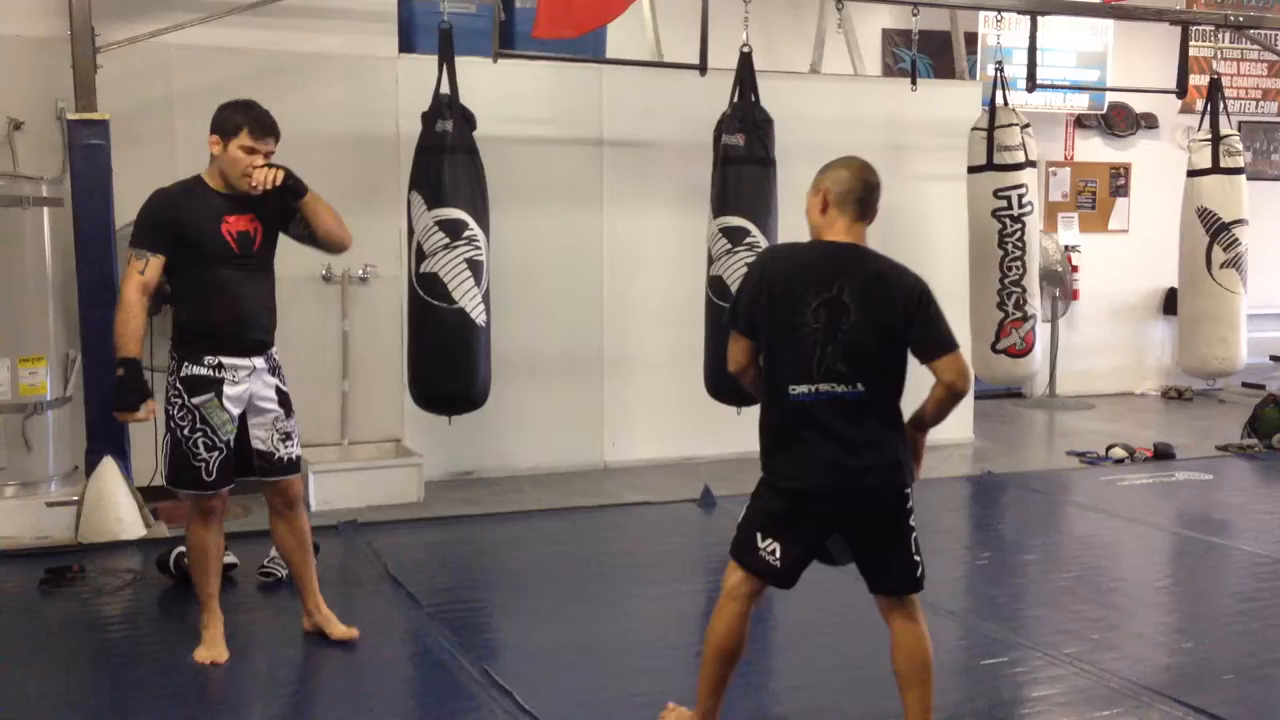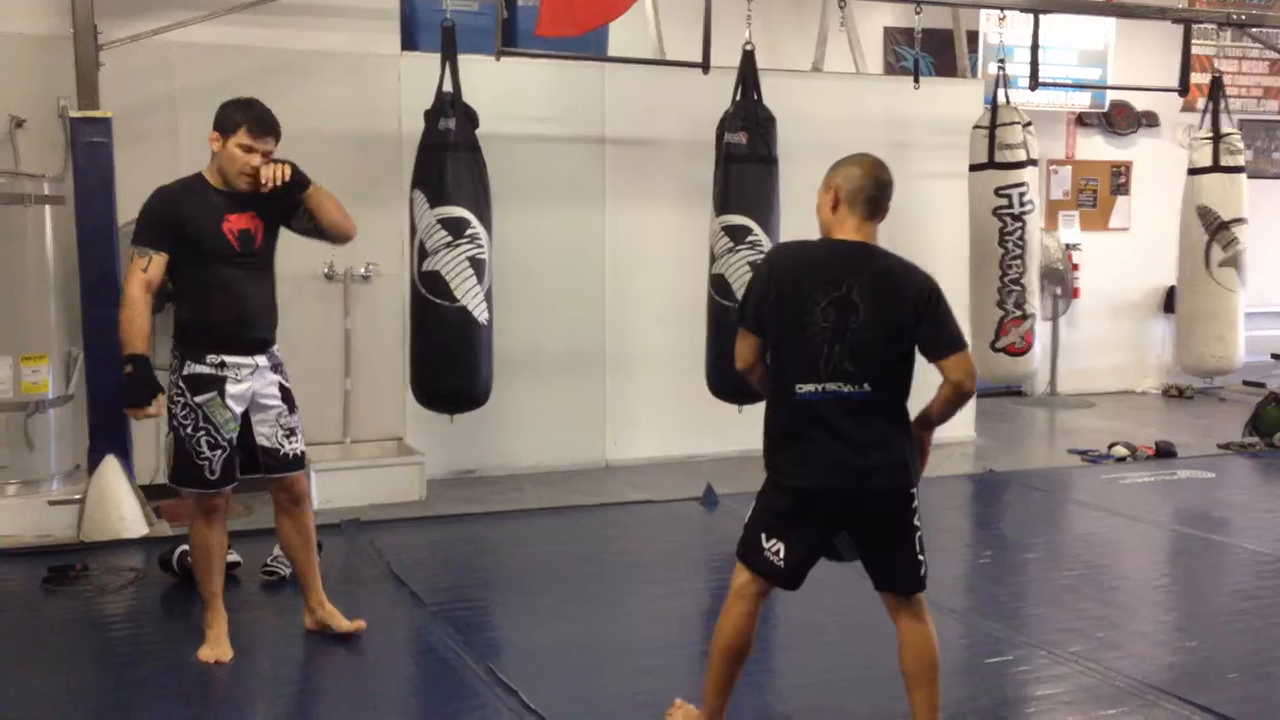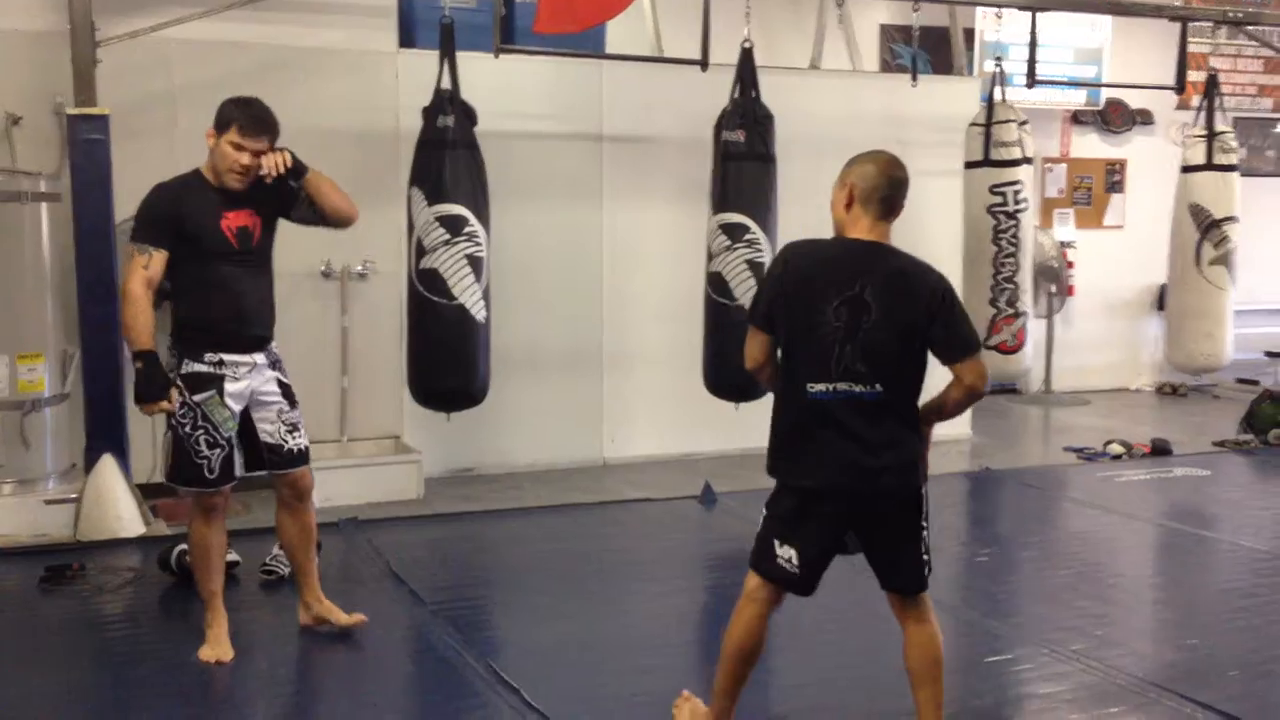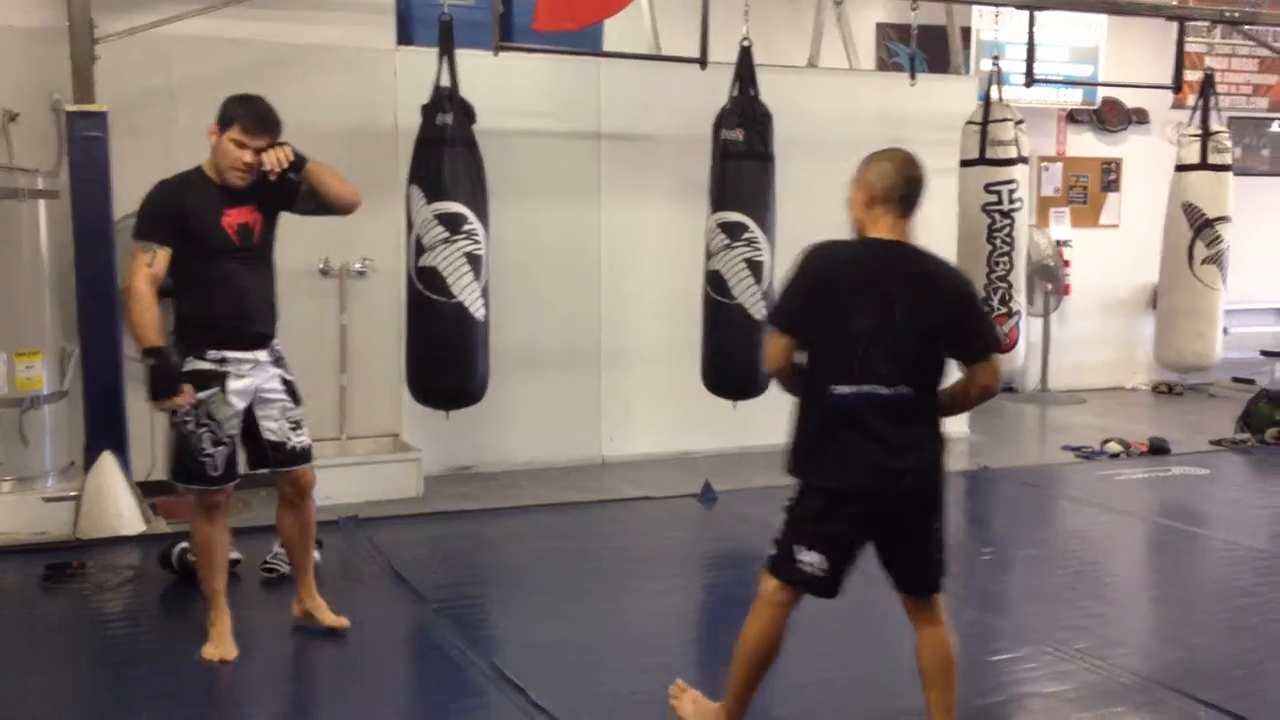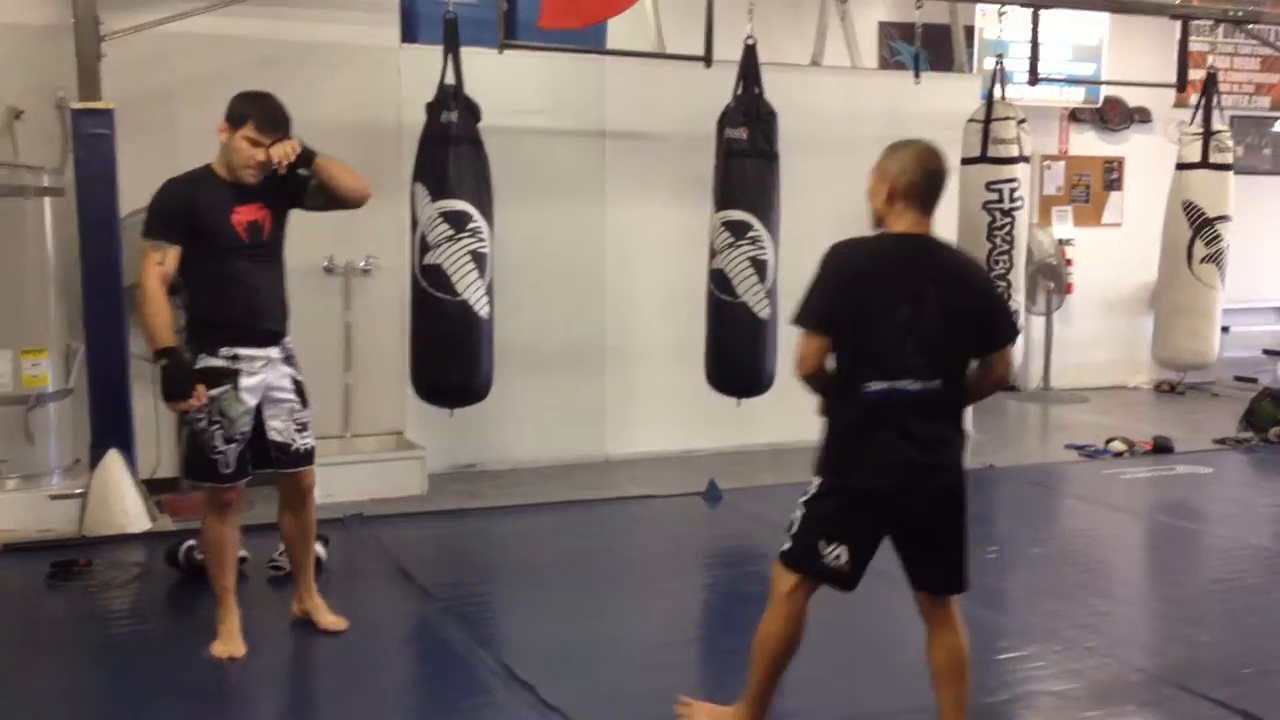
dt=0.1s
person 1, frame 1
left shoulder: (772, 267)
right shoulder: (902, 284)
left elbow: (740, 365)
right elbow: (955, 379)
right wrist: (916, 428)
left hip: (795, 470)
right hip: (879, 472)
left knee: (740, 587)
right knee: (901, 606)
person 1, frame 2
left shoulder: (781, 264)
right shoulder: (912, 283)
left elbow: (747, 361)
right elbow: (962, 379)
right wrist: (922, 426)
left hip: (801, 468)
right hip: (885, 472)
left knee: (748, 587)
right knee: (907, 605)
person 1, frame 3
left shoulder: (798, 263)
right shoulder: (926, 283)
left elbow: (757, 360)
right elbow: (972, 382)
left hip: (811, 467)
right hip: (893, 471)
left knee: (761, 592)
right knee: (912, 606)
person 1, frame 4
left shoulder: (822, 265)
right shoulder: (947, 283)
left elbow: (777, 361)
right elbow: (985, 381)
left hip: (834, 470)
right hip: (913, 474)
left knee: (776, 594)
right knee: (925, 607)
person 1, frame 5
left shoulder: (849, 261)
right shoulder: (968, 276)
left elbow: (808, 363)
right elbow: (998, 374)
left hip: (857, 466)
right hip: (936, 470)
left knee: (792, 585)
right knee: (939, 606)
person 2, frame 1
left shoulder: (268, 202)
right shoulder: (171, 205)
left elbow: (339, 240)
right elbow: (134, 290)
left wrist: (294, 186)
right wrist: (128, 370)
left hip: (263, 367)
right hip: (202, 372)
left knee: (288, 492)
right knee: (208, 502)
left ankle: (315, 610)
right ankle: (212, 624)
person 2, frame 2
left shoulder: (270, 198)
right shoulder: (173, 202)
left elbow: (344, 231)
right elbow: (139, 288)
left wrist: (300, 181)
right wrist: (137, 367)
left hip: (265, 365)
right hip: (204, 370)
left knee: (292, 489)
right knee: (211, 500)
left ankle: (318, 606)
right ankle: (216, 623)
person 2, frame 3
left shoulder: (267, 193)
right shoulder: (171, 199)
left elbow: (345, 215)
right elbow: (139, 285)
left wrist: (299, 170)
right wrist: (146, 363)
left hip: (263, 363)
right hip: (203, 368)
left knee: (297, 482)
right knee: (210, 499)
left ankle: (313, 600)
right ankle: (216, 622)
person 2, frame 4
left shoulder: (268, 189)
right shoulder: (173, 196)
left elbow: (348, 200)
right elbow: (143, 283)
left wrist: (299, 162)
right wrist: (158, 360)
left hip: (266, 359)
right hip: (207, 365)
left knee: (299, 480)
right knee: (213, 497)
left ankle: (307, 596)
right ankle: (219, 620)
person 2, frame 5
left shoulder: (276, 187)
right shoulder: (182, 195)
left elbow: (356, 194)
right elbow: (154, 283)
left wrist: (307, 156)
right wrist: (171, 361)
left hip: (277, 357)
right hip: (219, 362)
left knee: (299, 482)
right knee: (224, 495)
left ankle: (306, 595)
right ankle: (228, 618)
